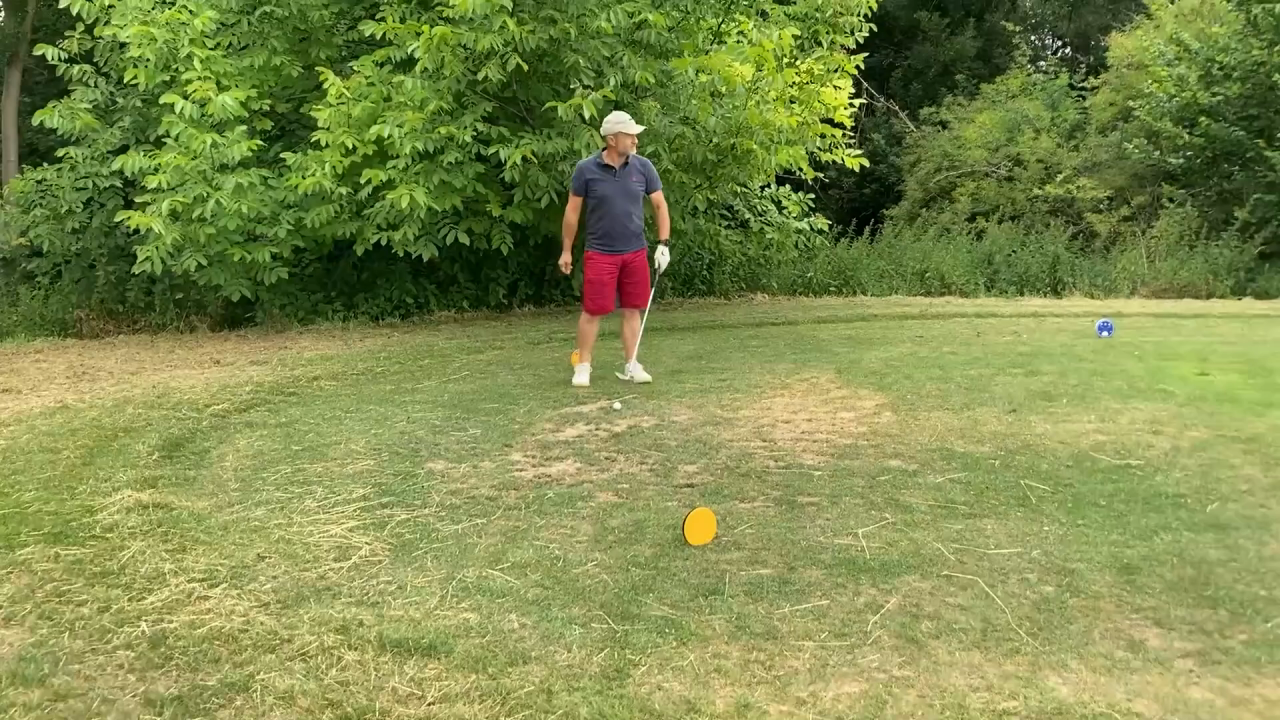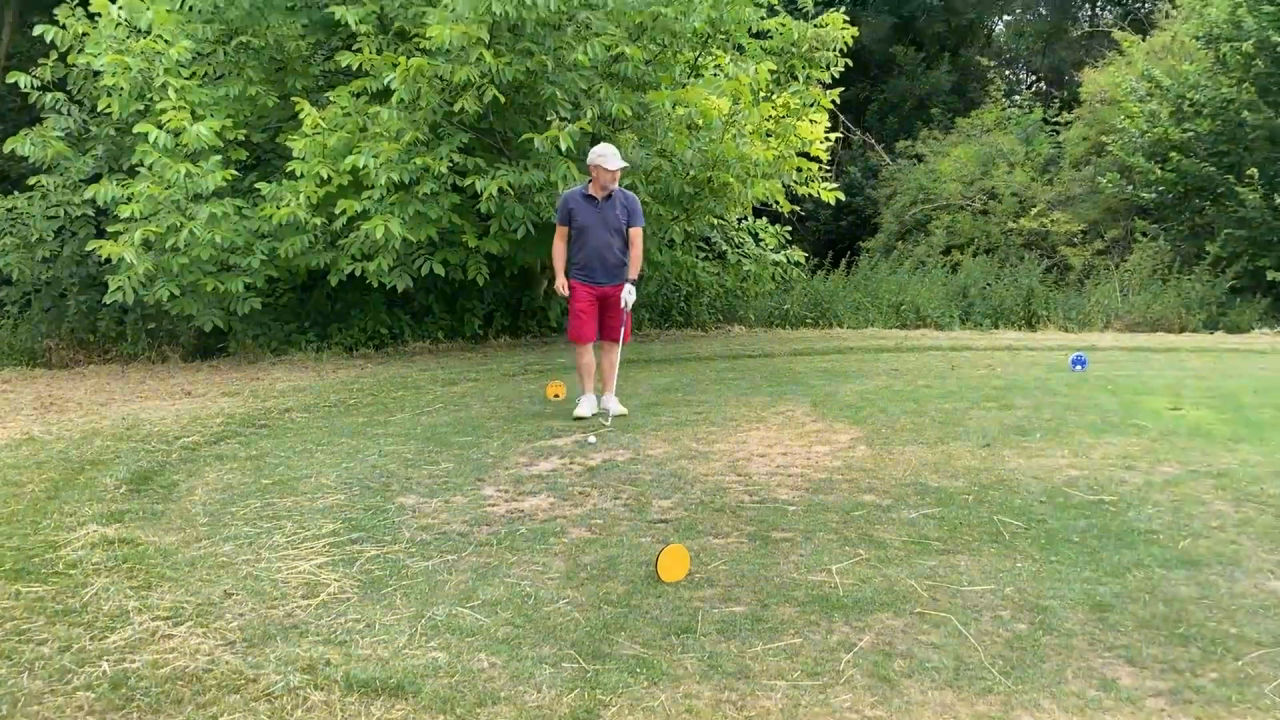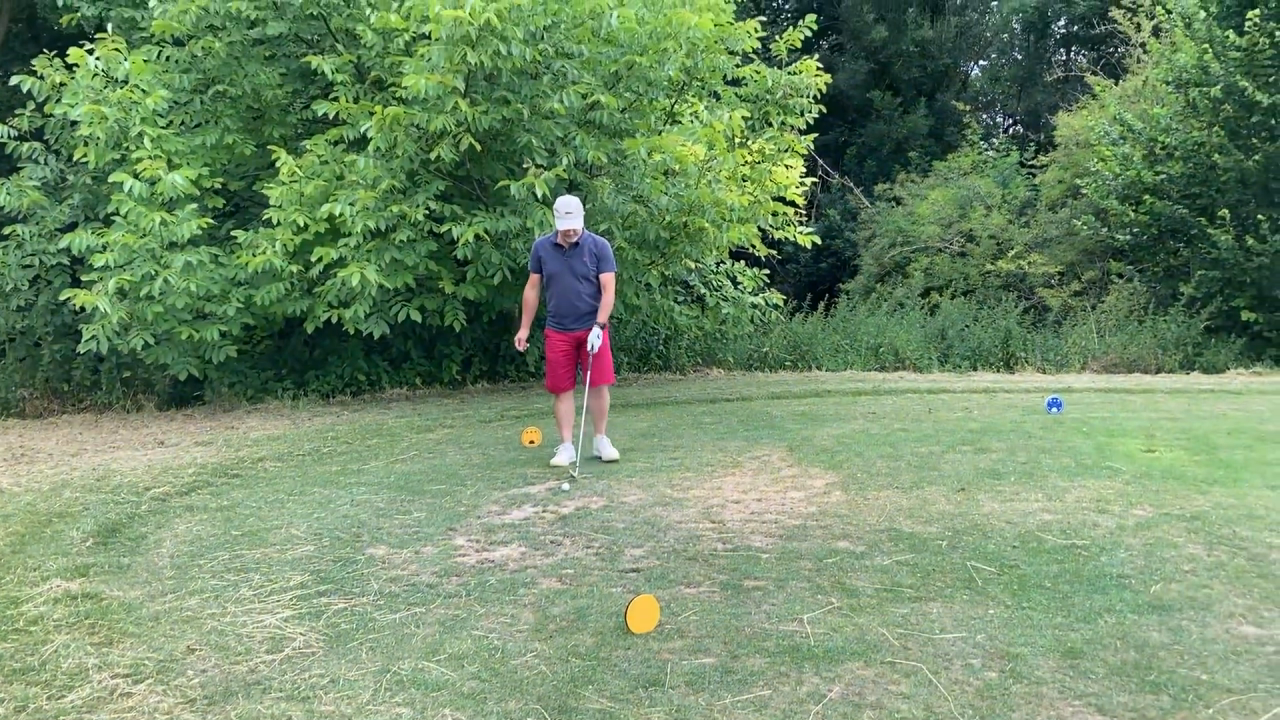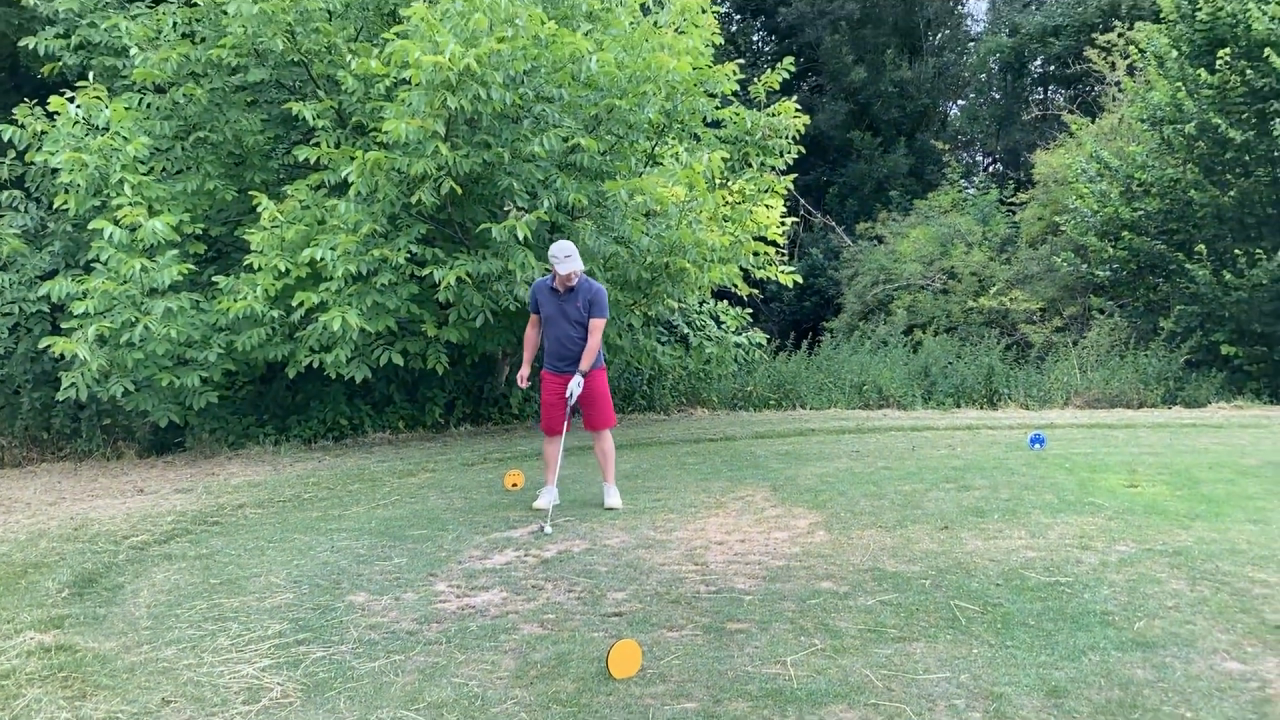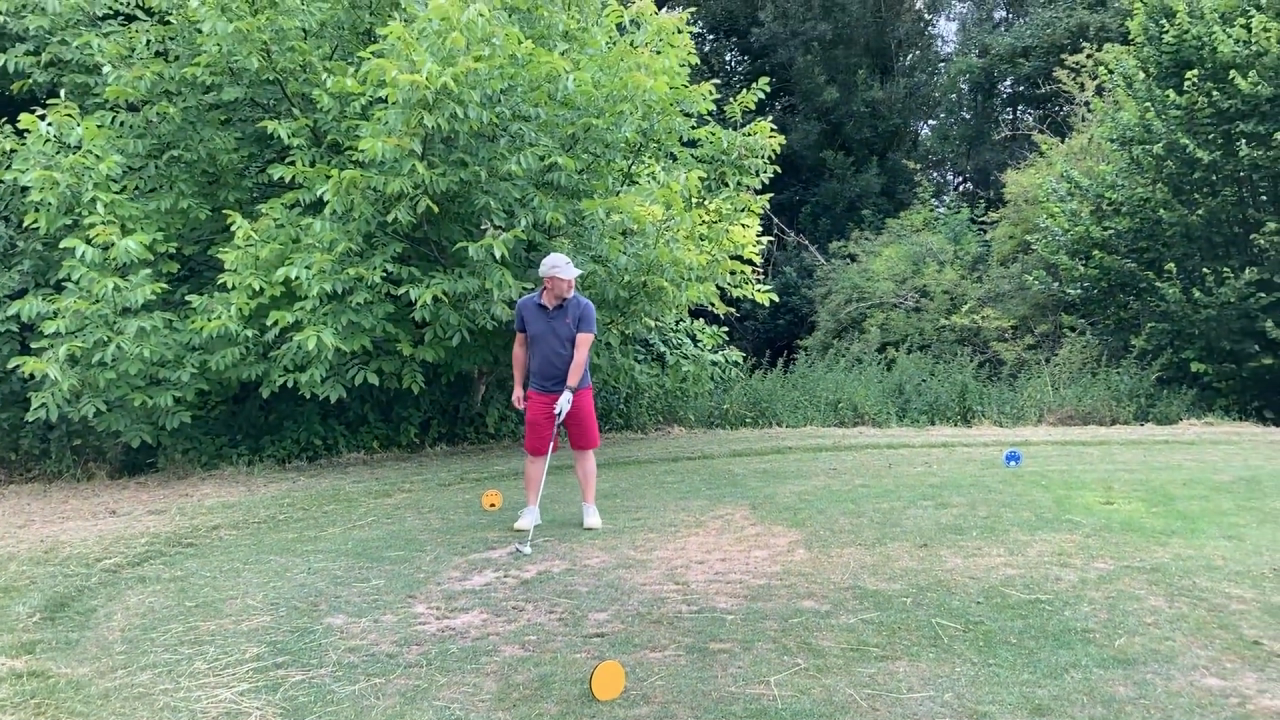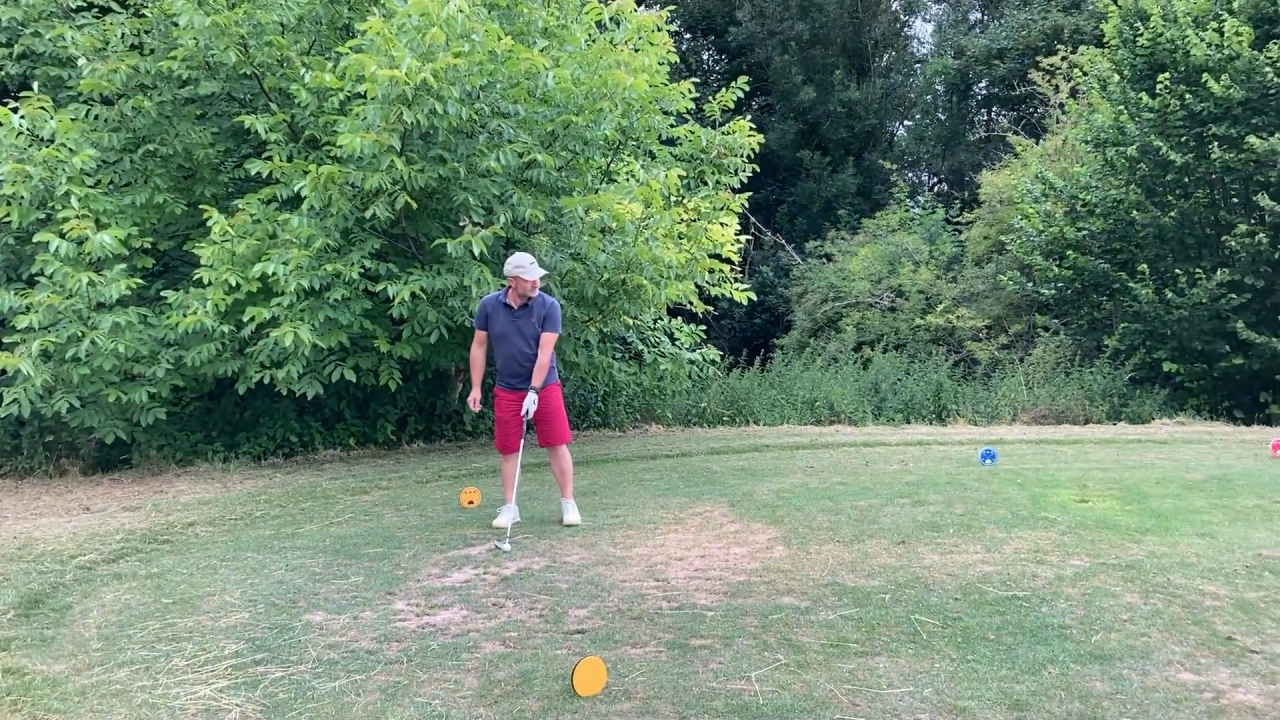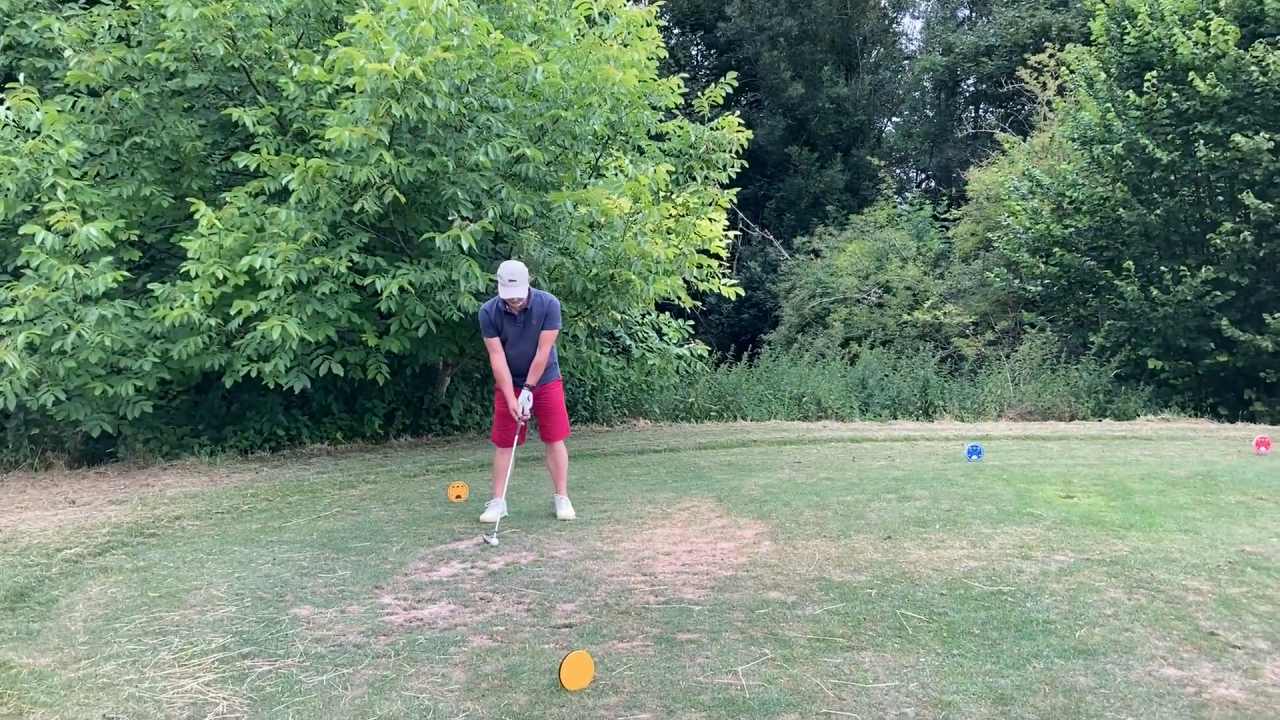
dt=0.4s
person 1, frame 1
left shoulder: (644, 167)
right shoulder: (585, 169)
left elbow: (660, 206)
right elbow: (573, 211)
left wrist: (663, 244)
right wrist: (566, 250)
left hip: (636, 252)
right hip: (600, 253)
left knee: (632, 310)
right knee: (593, 311)
left ankle: (631, 364)
right ankle: (583, 365)
person 1, frame 2
left shoulder: (629, 201)
right shoulder: (570, 199)
left elbow: (636, 245)
right elbow: (560, 240)
left wrist: (631, 283)
right wrist: (560, 275)
left hip: (617, 285)
right hip: (582, 284)
left knee: (612, 343)
right knee: (583, 341)
left ankle: (608, 396)
right ankle: (588, 397)
person 1, frame 3
left shoulder: (600, 246)
right shoulder: (541, 247)
left elbow: (608, 291)
right elbow: (532, 289)
left wrist: (598, 327)
right wrist: (524, 328)
left hip: (592, 328)
right hip: (557, 331)
left knee: (600, 385)
right knee: (561, 390)
left ankle: (600, 439)
right ankle: (566, 446)
person 1, frame 4
left shoulder: (595, 291)
right shoulder: (539, 288)
left elbow: (594, 338)
right elbow: (533, 328)
left wrist: (580, 374)
right wrist: (526, 364)
left hip: (590, 371)
right hip: (553, 373)
left knee: (600, 429)
right knee: (551, 432)
left ankle: (610, 487)
right ankle: (549, 489)
person 1, frame 5
left shoulder: (583, 307)
right shoulder: (525, 306)
left elbow: (581, 353)
right elbow: (520, 346)
left wrist: (569, 391)
right wrist: (518, 385)
left hip: (577, 390)
right hip: (538, 392)
left knee: (584, 449)
right knee: (535, 452)
left ankle: (589, 507)
right ankle: (531, 509)
person 1, frame 6
left shoulder: (549, 306)
right shoulder: (488, 306)
left elbow: (544, 352)
right elbow: (478, 347)
left wrist: (534, 391)
right wrist: (475, 388)
left hip: (544, 386)
right hip: (506, 390)
left knee: (558, 445)
right knee: (508, 450)
left ankle: (568, 503)
right ankle: (509, 507)
person 1, frame 7
left shoulder: (548, 304)
right shoulder: (488, 312)
left elbow: (543, 352)
right elbow: (497, 357)
left wrist: (529, 389)
right wrist: (511, 398)
left hip: (546, 381)
right hip: (509, 384)
left knee: (554, 440)
right knee: (503, 443)
left ankle: (561, 498)
right ankle: (497, 501)
